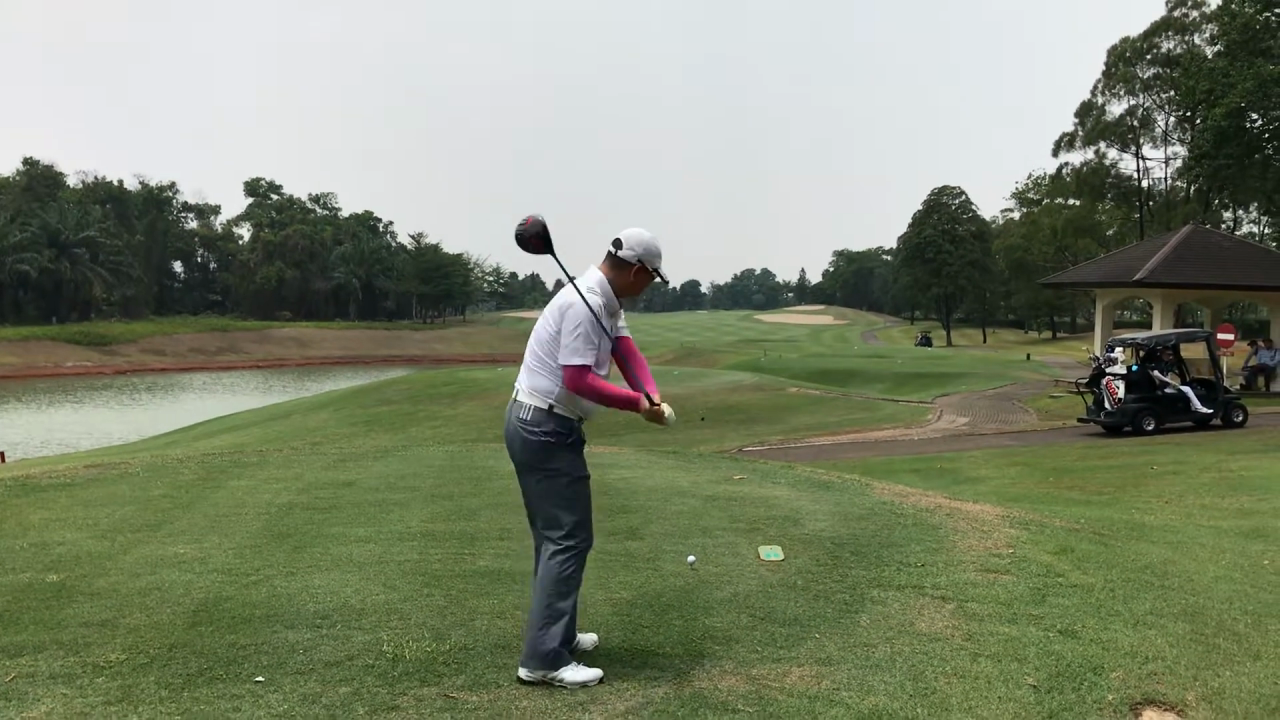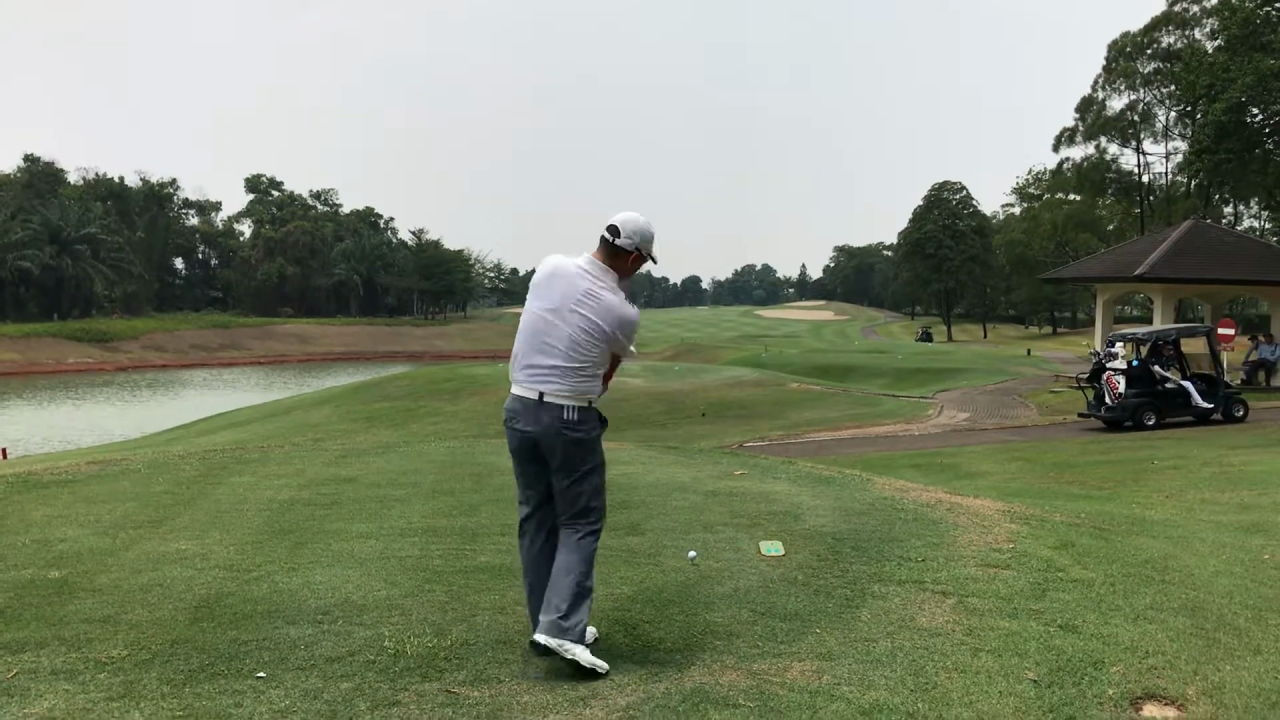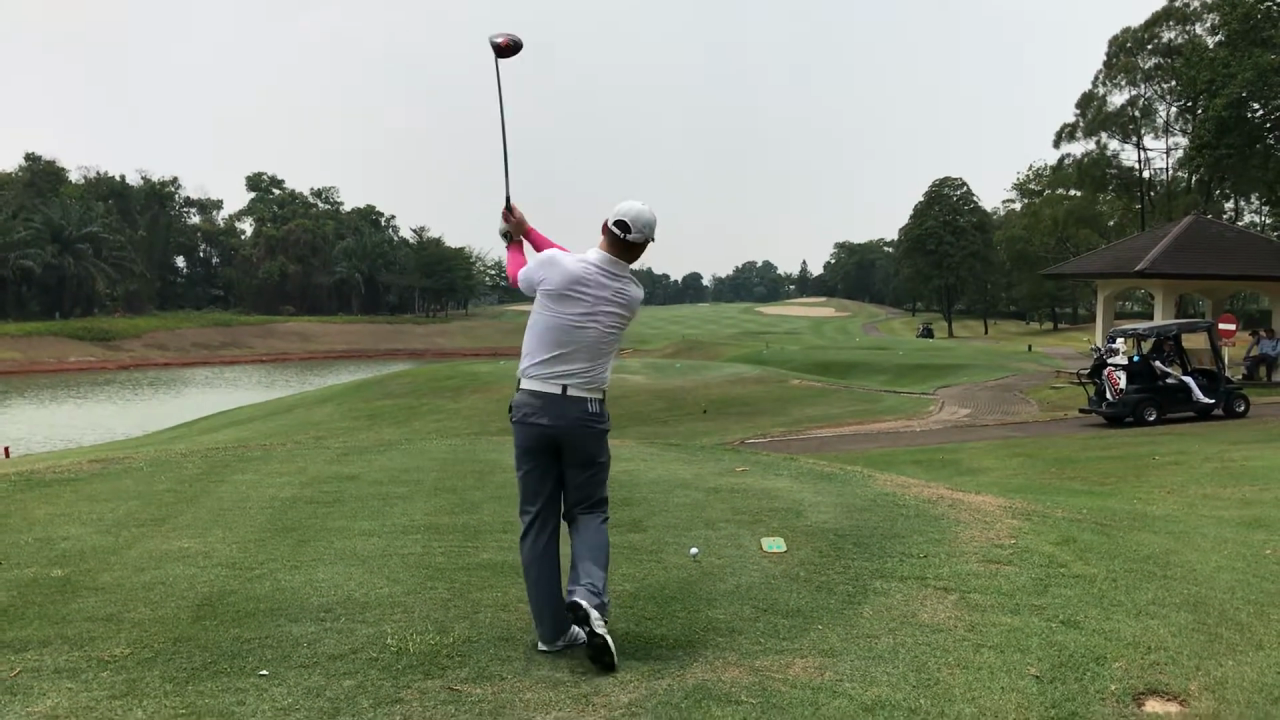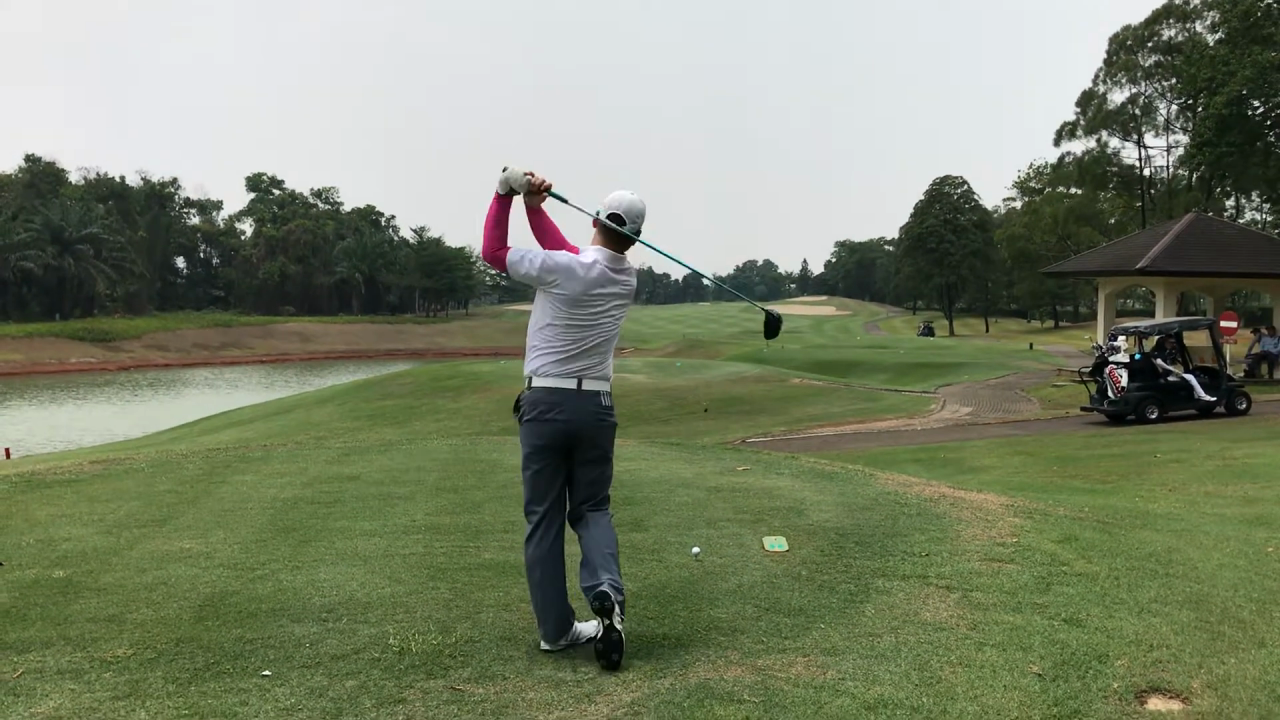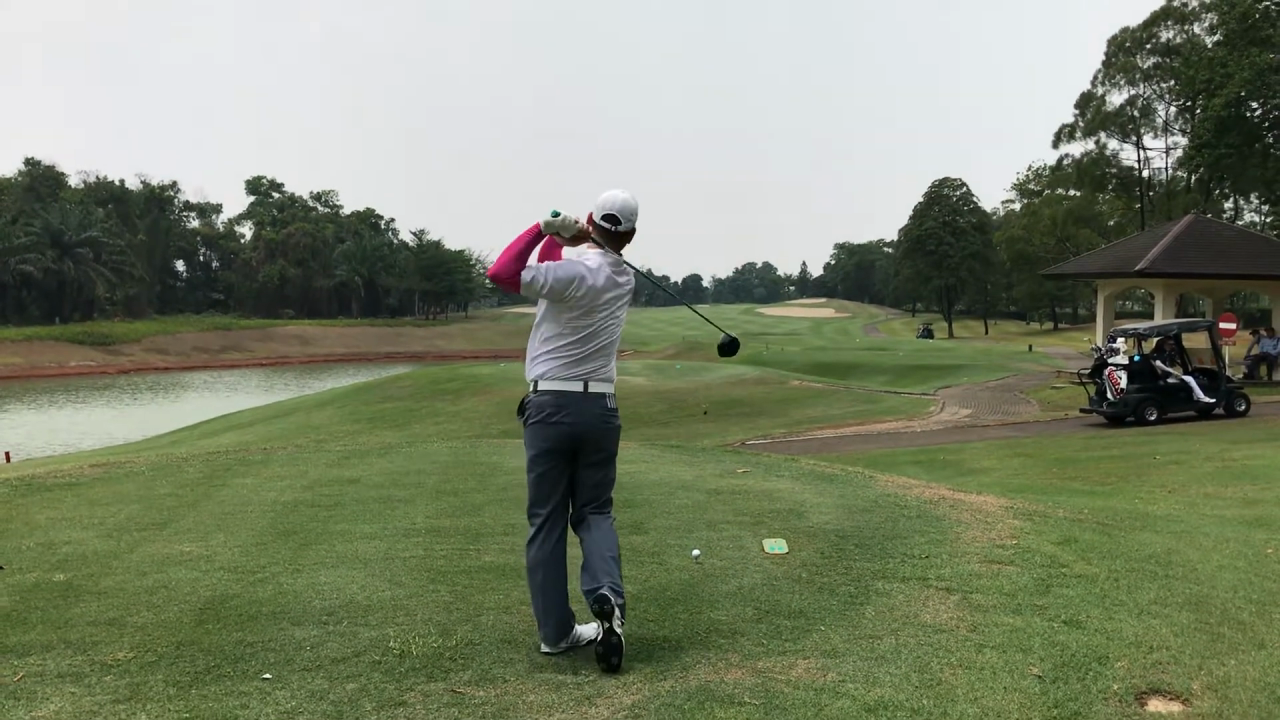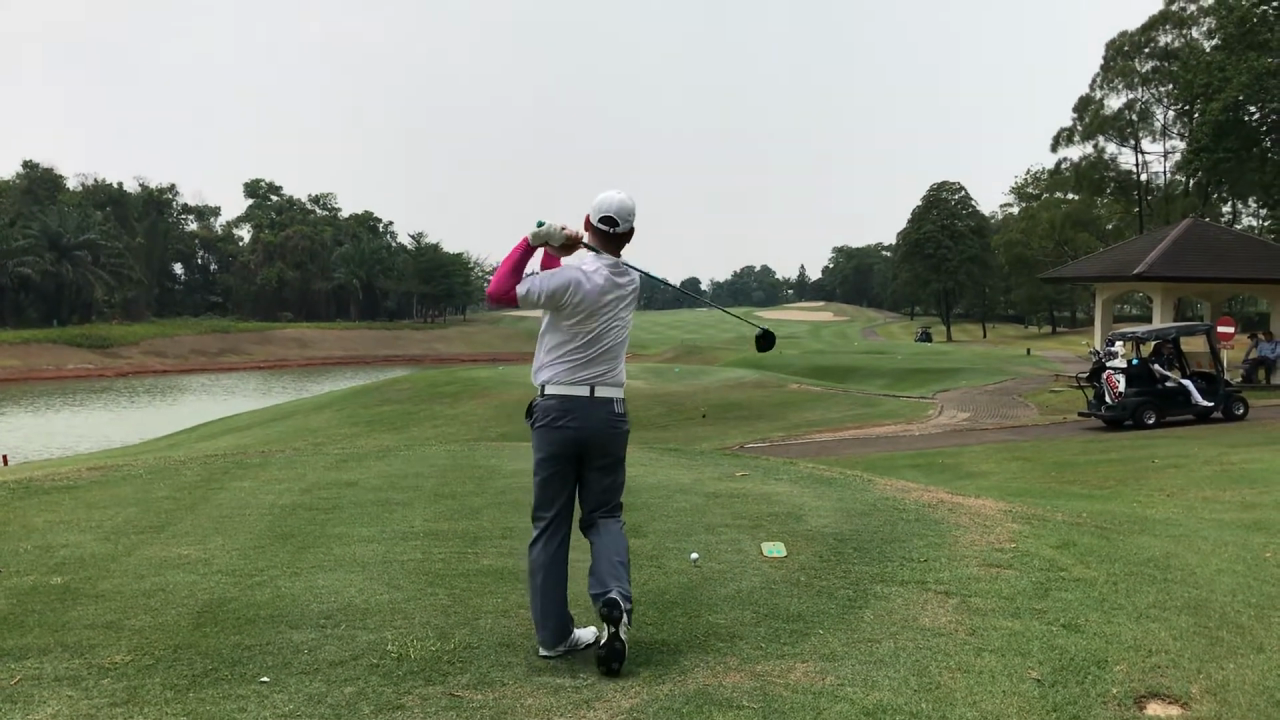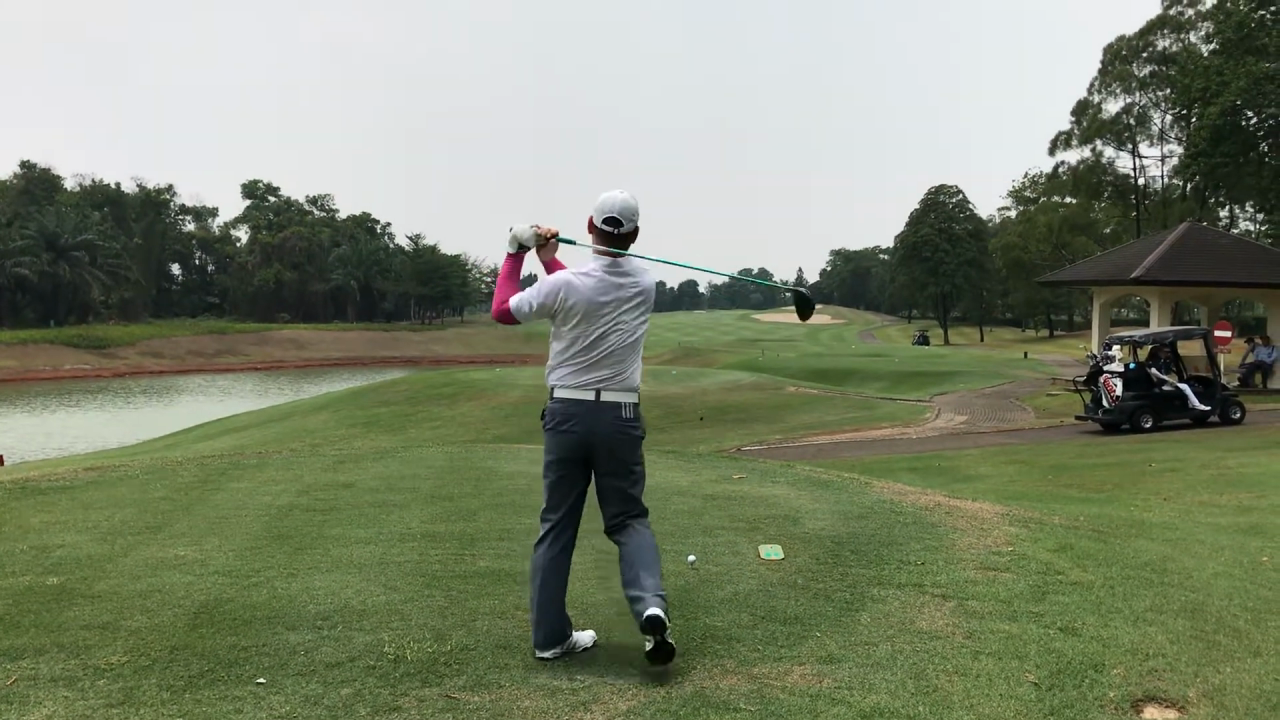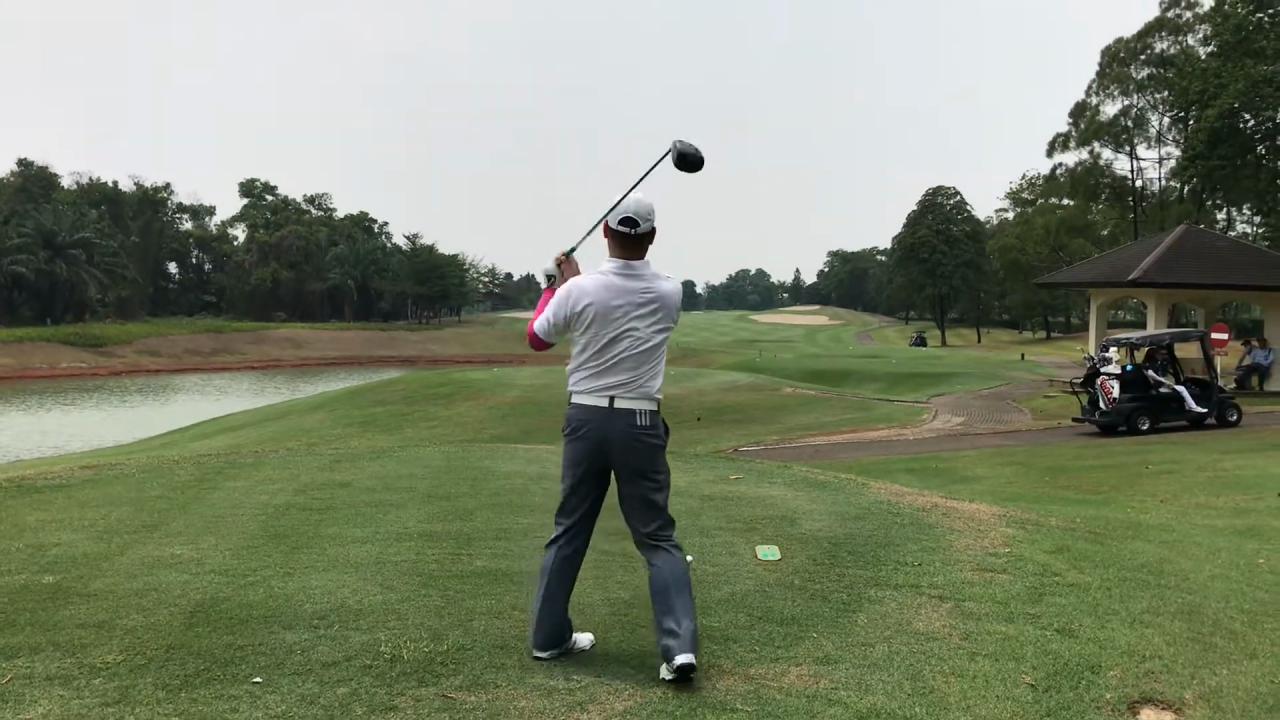
dt=0.2s
person 1, frame 1
left shoulder: (602, 301)
right shoulder: (586, 304)
left elbow: (626, 349)
right elbow: (575, 382)
left wrist: (650, 390)
right wrist: (636, 401)
left hip: (530, 422)
right hip: (546, 428)
left knee: (556, 532)
right knee: (566, 539)
left ankle: (556, 634)
right ankle: (542, 658)
person 1, frame 2
left shoulder: (552, 268)
right shoulder: (624, 315)
left hip: (520, 410)
right hip: (570, 420)
left knee: (536, 520)
right knee: (580, 523)
left ankle: (549, 624)
right ankle: (559, 626)
person 1, frame 3
left shoulder: (554, 267)
right shoulder: (632, 295)
left elbow: (516, 274)
left wrist: (512, 235)
right wrist: (525, 230)
left hip: (533, 407)
right hip: (586, 412)
left knee: (539, 520)
right knee: (589, 513)
left ankle: (552, 628)
right ankle: (588, 596)
person 1, frame 4
left shoulder: (565, 267)
right shoulder: (628, 278)
left elbow: (491, 253)
left wrist: (507, 193)
right wrist: (536, 204)
left hip: (544, 403)
right hip: (595, 406)
left knee: (543, 518)
right knee: (592, 507)
left ankle: (556, 627)
right ankle: (606, 594)
person 1, frame 5
left shoulder: (576, 272)
right shoulder: (624, 277)
left elbow: (500, 273)
left wrist: (544, 226)
right wrist: (556, 237)
left hip: (549, 407)
right hip: (600, 408)
left knee: (546, 521)
right knee: (594, 511)
left ankle: (557, 630)
right ankle: (607, 596)
person 1, frame 6
left shoulder: (571, 280)
right shoulder: (632, 280)
left elbow: (499, 292)
left wrist: (535, 241)
right wrist: (551, 251)
left hip: (556, 411)
right hip: (608, 413)
left knee: (550, 525)
right knee: (604, 517)
left ankle: (554, 634)
right ankle: (614, 601)
person 1, frame 7
left shoulder: (565, 286)
right shoulder: (646, 284)
left elbow: (502, 312)
left wrist: (514, 254)
right wrist: (551, 261)
left hip: (566, 415)
right hip: (620, 417)
left knee: (556, 527)
right knee: (628, 521)
left ankle: (551, 636)
right ankle: (652, 610)
person 1, frame 8
left shoulder: (578, 290)
right shoulder: (670, 292)
left elbow: (536, 339)
left wrist: (554, 285)
left hip: (585, 420)
right hip: (640, 424)
left knee: (569, 532)
right knee: (656, 537)
left ankle: (549, 636)
right ankle: (679, 646)
